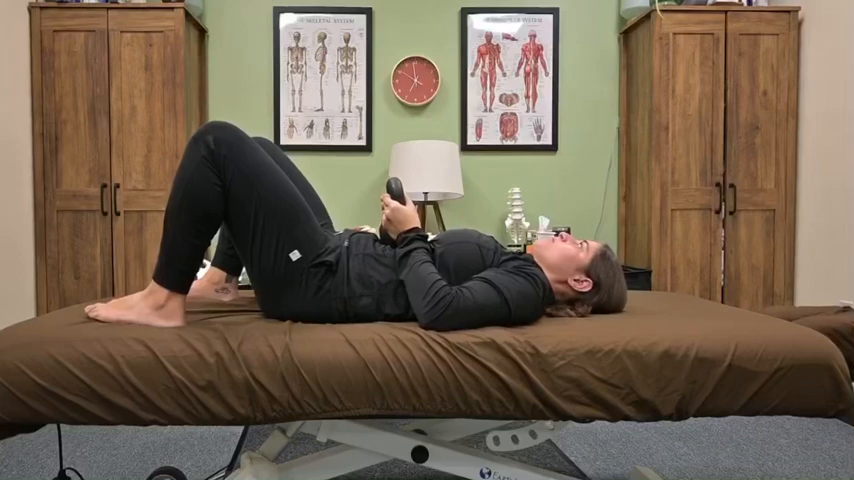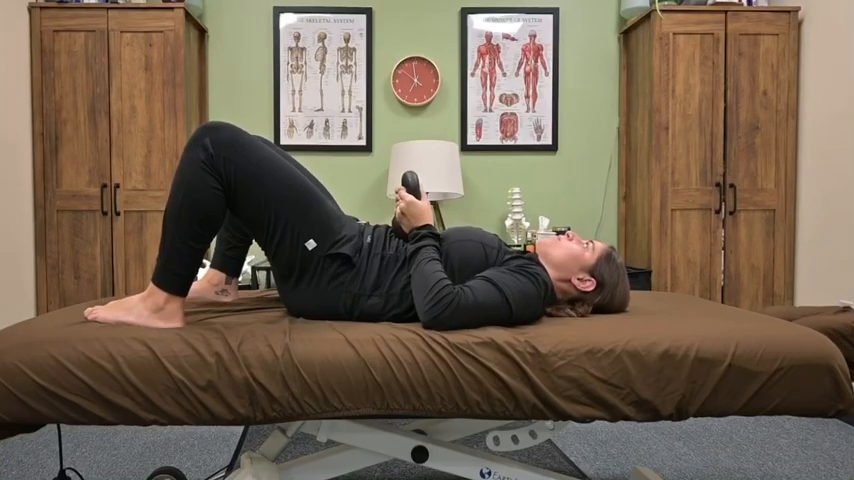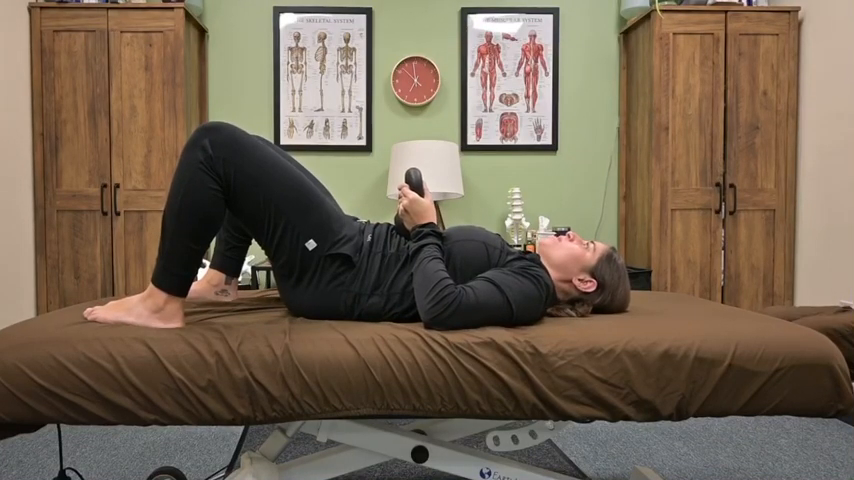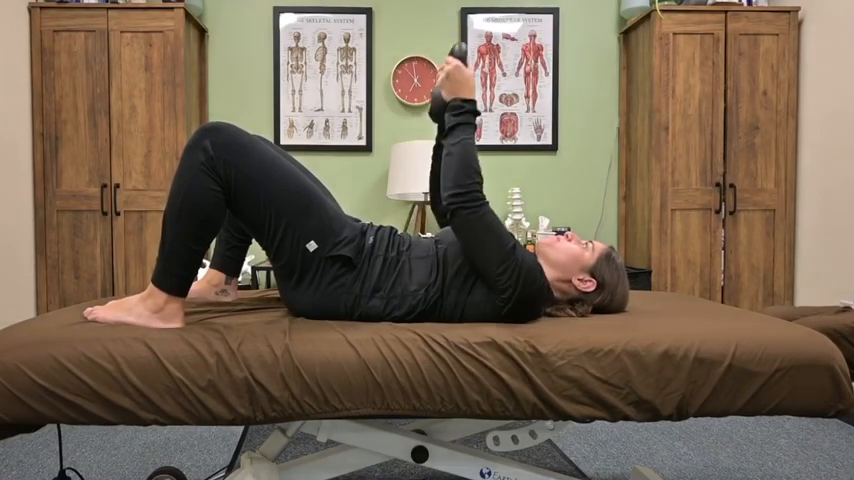
dt=1s
person 1, frame 1
left shoulder: (524, 290)
right shoulder: (515, 268)
left elbow: (438, 309)
left wrist: (410, 236)
right wrist: (406, 234)
left hip: (313, 278)
right hip: (336, 254)
left knee: (217, 142)
right knee: (255, 149)
left ankle: (162, 301)
right ankle: (219, 279)
person 1, frame 2
left shoulder: (526, 290)
right shoulder: (520, 266)
left elbow: (439, 307)
left wrist: (422, 232)
right wrist: (418, 228)
left hip: (332, 271)
right hip: (352, 246)
left knee: (215, 143)
right knee: (244, 150)
left ankle: (161, 302)
right ankle: (220, 279)
person 1, frame 3
left shoulder: (529, 291)
right shoulder: (521, 266)
left elbow: (441, 308)
left wrist: (425, 229)
right wrist: (425, 222)
left hip: (334, 272)
right hip: (353, 245)
left knee: (214, 144)
right knee: (239, 152)
left ankle: (162, 302)
right ankle: (220, 279)
person 1, frame 4
left shoulder: (522, 287)
right shoulder: (516, 271)
left elbow: (464, 199)
right elbow: (448, 205)
left wrist: (463, 106)
right wrist: (448, 116)
left hip: (335, 271)
right hip: (352, 250)
left knee: (215, 144)
right knee: (245, 151)
left ankle: (161, 303)
right ankle: (219, 280)
